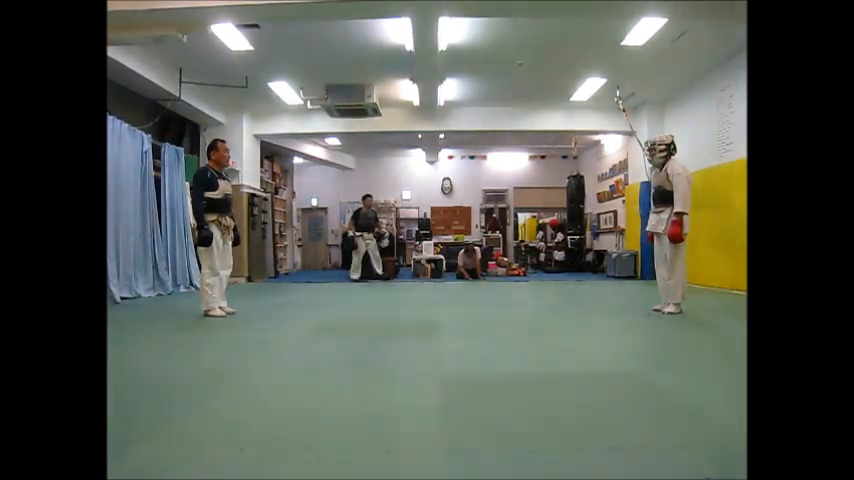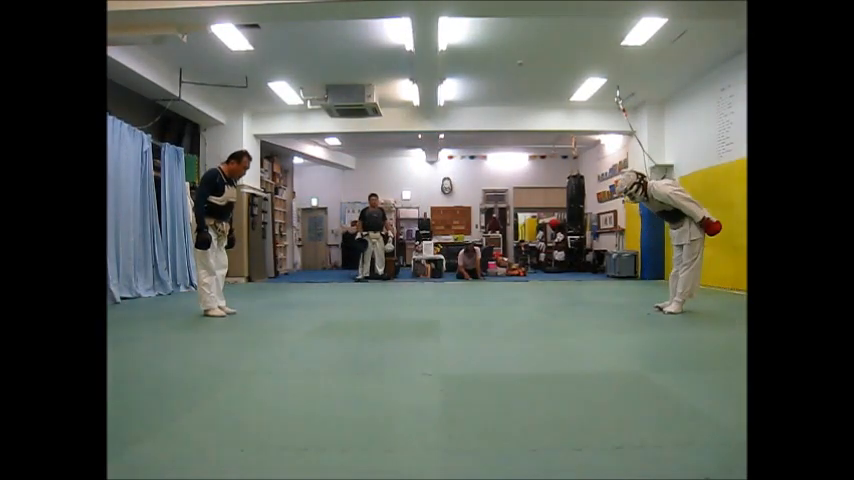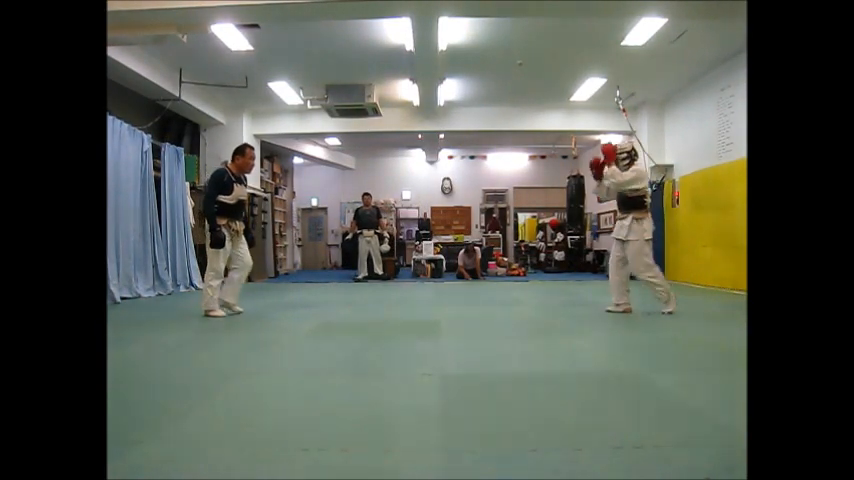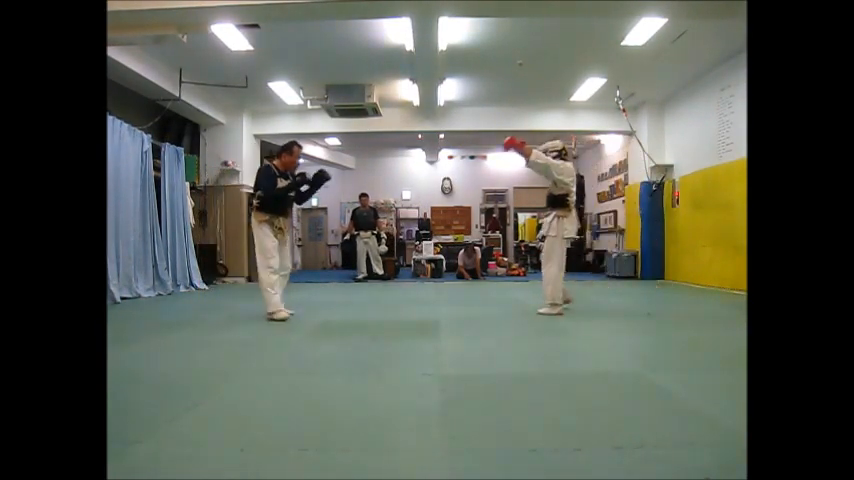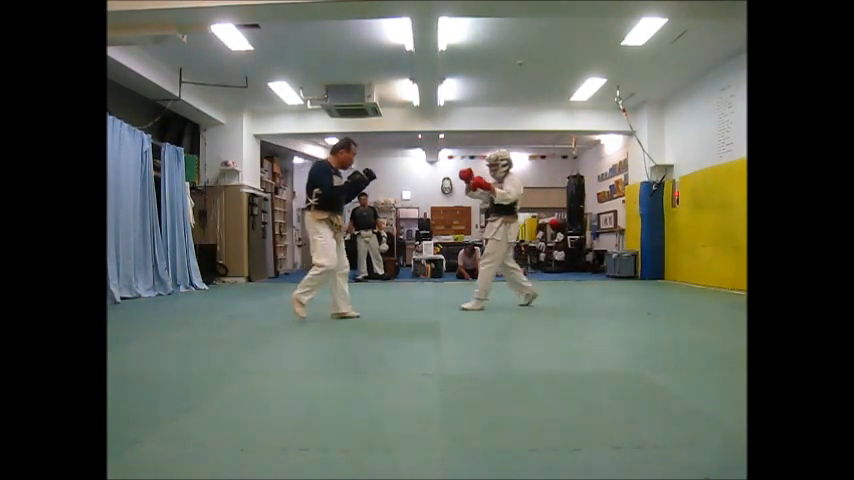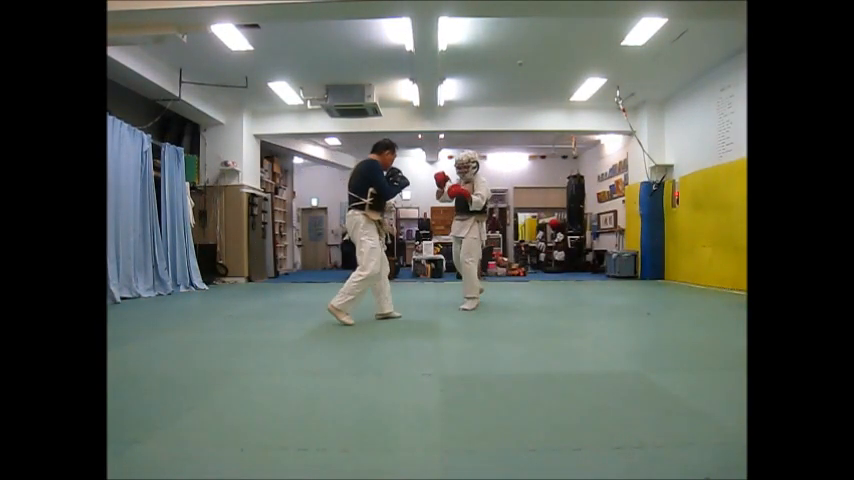
dt=0.7s
person 1, frame 1
left shoulder: (224, 176)
right shoulder: (203, 174)
right elbow: (197, 203)
left wrist: (234, 227)
right wrist: (202, 227)
left hip: (224, 226)
right hip: (210, 225)
left knee: (225, 267)
right knee: (211, 267)
left ankle: (220, 303)
right ankle: (210, 306)
person 1, frame 2
left shoulder: (231, 180)
right shoulder: (212, 176)
right elbow: (199, 204)
left wrist: (230, 231)
right wrist: (202, 230)
left hip: (220, 227)
right hip: (207, 226)
left knee: (220, 266)
right knee: (207, 267)
left ankle: (219, 303)
right ankle: (209, 306)
person 1, frame 3
left shoulder: (242, 178)
right shoulder: (220, 175)
right elbow: (208, 203)
left wrist: (247, 230)
right wrist: (214, 229)
left hip: (236, 228)
right hip: (220, 226)
left knee: (244, 263)
right knee: (216, 268)
left ankle: (226, 299)
right ankle: (210, 307)
person 1, frame 4
left shoulder: (290, 175)
right shoulder: (266, 170)
left elbow: (299, 199)
right elbow: (268, 194)
left wrist: (316, 184)
right wrist: (294, 185)
left hip: (282, 225)
right hip: (264, 222)
left knee: (284, 267)
right knee: (271, 265)
left ankle: (277, 305)
right ankle: (274, 309)
person 1, frame 5
left shoulder: (335, 172)
right shoulder: (320, 167)
left elbow: (343, 199)
right elbow: (329, 193)
left wrist: (360, 184)
right wrist: (352, 182)
left hip: (333, 223)
right hip: (318, 221)
left knee: (341, 267)
right knee: (326, 264)
left ankle: (341, 308)
right ankle: (300, 297)
person 1, frame 6
left shoulder: (366, 166)
right shoulder: (372, 165)
right elbow: (385, 194)
left wrist: (390, 180)
right wrist: (400, 184)
left hip: (367, 222)
right hip: (363, 221)
left knee: (381, 268)
right knee: (370, 268)
left ankle: (385, 309)
right ankle: (339, 305)
person 2, frame 1
left shoulder: (676, 169)
right shoulder: (656, 171)
left elbow: (681, 198)
left wrist: (677, 223)
right wrist: (651, 227)
left hip: (672, 222)
right hip: (659, 223)
left knee: (673, 264)
right knee: (660, 264)
left ankle: (675, 303)
right ankle: (666, 301)
person 2, frame 2
left shoulder: (661, 190)
right shoulder: (645, 195)
left elbow: (689, 205)
left wrist: (707, 224)
left hip: (692, 226)
right hip: (678, 229)
left knee: (688, 265)
right knee: (678, 265)
left ankle: (678, 302)
right ankle: (673, 300)
person 2, frame 3
left shoulder: (638, 172)
right shoulder: (622, 175)
left elbow: (616, 180)
right elbow: (604, 193)
left wrist: (609, 165)
right wrist: (598, 173)
left hip: (637, 225)
right hip: (623, 225)
left knee: (642, 267)
right knee: (616, 265)
left ankle: (668, 298)
right ankle: (622, 303)
person 2, frame 4
left shoulder: (566, 168)
right shoulder: (557, 171)
left elbow: (542, 160)
right elbow: (539, 163)
left wrist: (520, 147)
right wrist: (522, 149)
left hip: (561, 221)
right hip: (558, 221)
left knee: (552, 263)
right knee: (549, 260)
left ankle: (554, 305)
right ankle: (561, 295)
person 2, frame 5
left shoulder: (512, 181)
right shoulder: (497, 182)
left elbow: (507, 196)
right elbow: (477, 194)
left wrist: (486, 186)
right wrist: (469, 182)
left hip: (504, 227)
right hip: (497, 226)
left knee: (487, 262)
right knee: (506, 263)
left ankle: (479, 301)
right ankle: (528, 291)
person 2, frame 6
left shoulder: (480, 182)
right shoulder: (459, 183)
left elbow: (479, 202)
right elbow: (442, 198)
left wrist: (465, 195)
right wrist: (441, 187)
left hip: (474, 225)
right hip: (460, 224)
left knee: (467, 259)
right knee: (458, 260)
left ankle: (472, 298)
right ankle: (476, 288)
